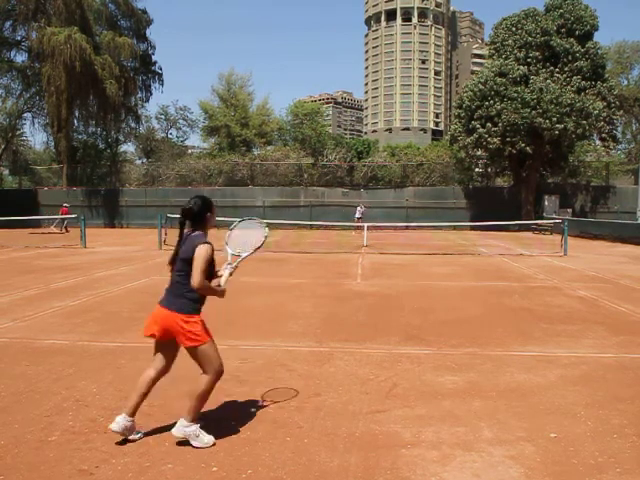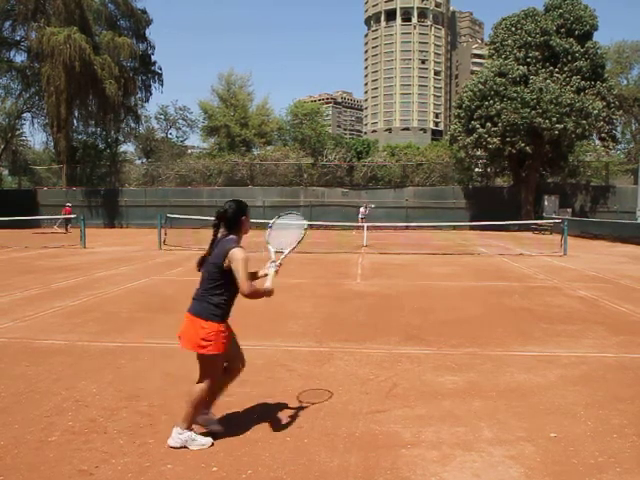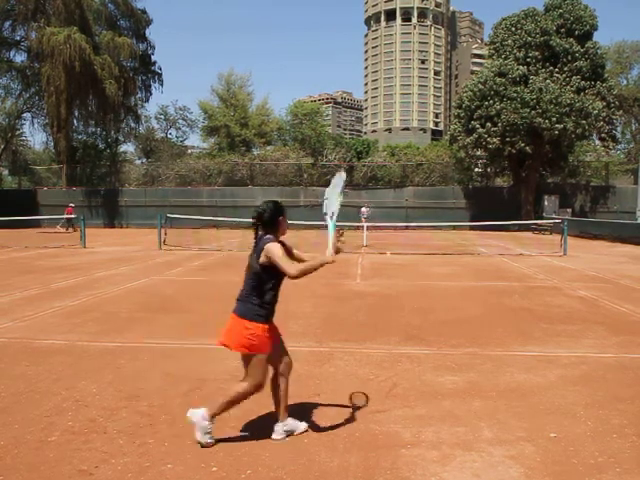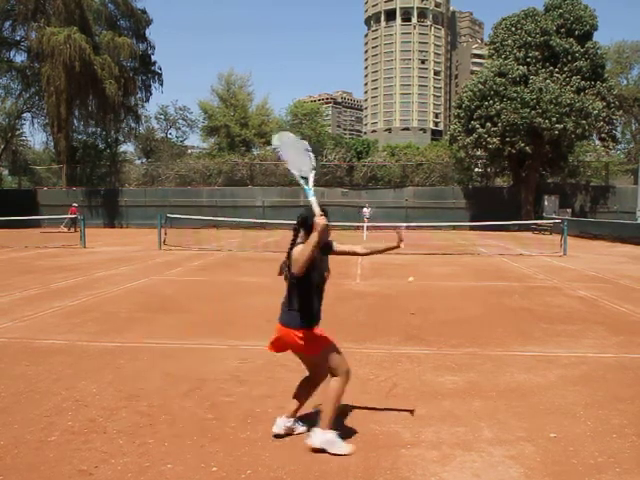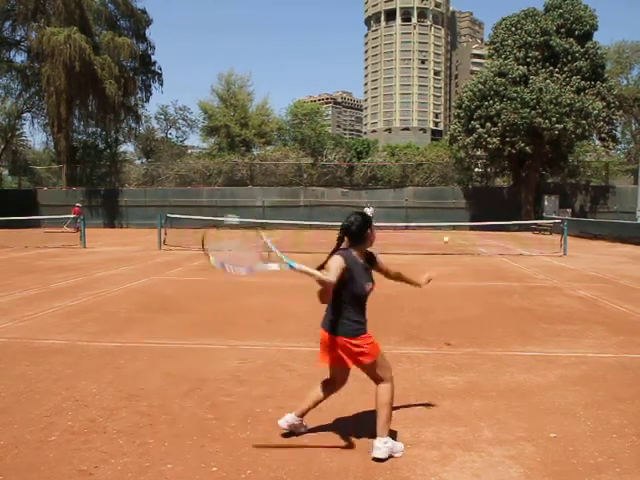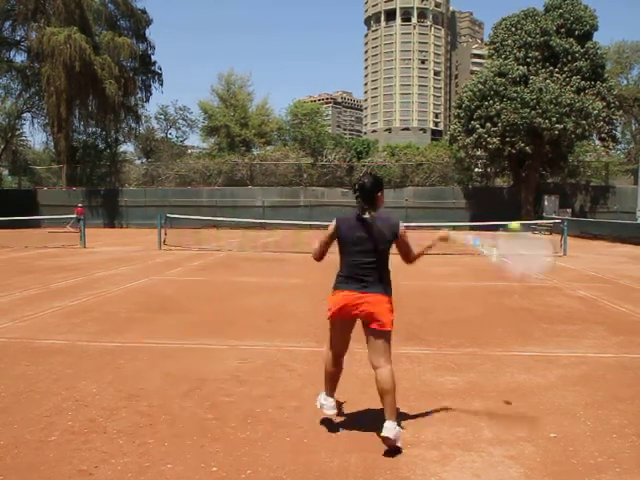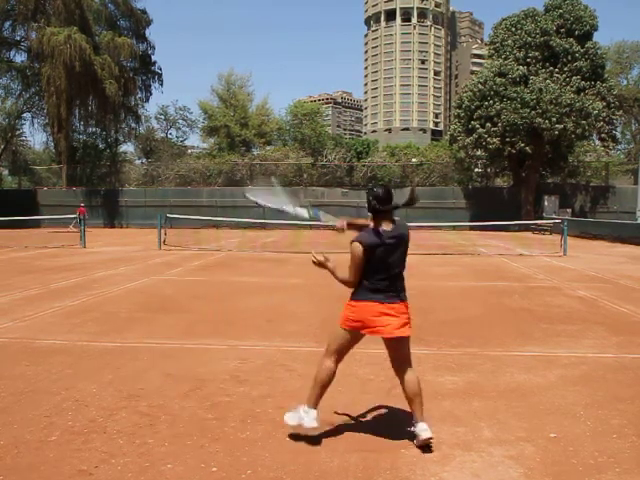
dt=0.2s
person 1, frame 1
left shoulder: (186, 239)
right shoulder: (204, 246)
right elbow: (197, 284)
left wrist: (217, 273)
right wrist: (217, 291)
left hip: (167, 311)
right hip: (183, 317)
left knee: (159, 368)
right knee: (214, 370)
left ankle: (124, 420)
right ankle: (188, 425)
person 1, frame 2
left shoulder: (222, 244)
right shoulder: (234, 251)
right elbow: (247, 290)
left wrist: (263, 271)
right wrist: (266, 291)
left hip: (211, 318)
right hip: (208, 321)
left knee: (236, 364)
right knee: (210, 379)
left ankle: (202, 411)
right ankle: (181, 432)
person 1, frame 3
left shoulder: (272, 243)
right shoulder: (272, 246)
left elbow: (301, 259)
right elbow: (294, 272)
left wrist: (329, 253)
right wrist: (324, 260)
left hip: (260, 320)
right hip: (251, 322)
left knee: (284, 366)
right knee: (255, 382)
left ankle: (282, 423)
right ankle: (205, 416)
person 1, frame 4
left shoulder: (324, 246)
right shoulder: (299, 248)
left elbow: (361, 250)
right elbow: (297, 270)
left wrist: (393, 245)
right wrist: (316, 233)
left hip: (300, 324)
right hip: (298, 327)
left knee: (317, 372)
right knee: (341, 372)
left ankle: (286, 421)
right ankle: (323, 433)
person 1, frame 5
left shoulder: (368, 257)
right shoulder: (340, 260)
left elbow: (390, 272)
right elbow: (324, 298)
left wrist: (417, 281)
right wrist: (325, 285)
left hip: (334, 331)
right hip: (351, 336)
left knee: (335, 381)
right knee: (385, 381)
left ankle: (293, 418)
right ankle: (382, 442)
person 1, frame 6
left shoulder: (340, 222)
right shoulder: (393, 226)
left elbow: (317, 256)
right elbow: (410, 258)
left wrist: (332, 238)
right wrist: (434, 241)
left hip: (343, 294)
right hip: (373, 300)
left knee: (335, 350)
right knee: (381, 362)
left ankle: (328, 397)
right ankle: (389, 424)
person 1, frame 7
left shoulder: (361, 241)
right shoulder: (402, 230)
left elbow: (350, 280)
right elbow: (376, 226)
left wrist: (327, 265)
right wrist: (354, 224)
left hip: (363, 307)
right hip: (396, 307)
left knee: (330, 357)
right knee: (404, 369)
left ankle: (308, 412)
right ankle: (421, 426)
